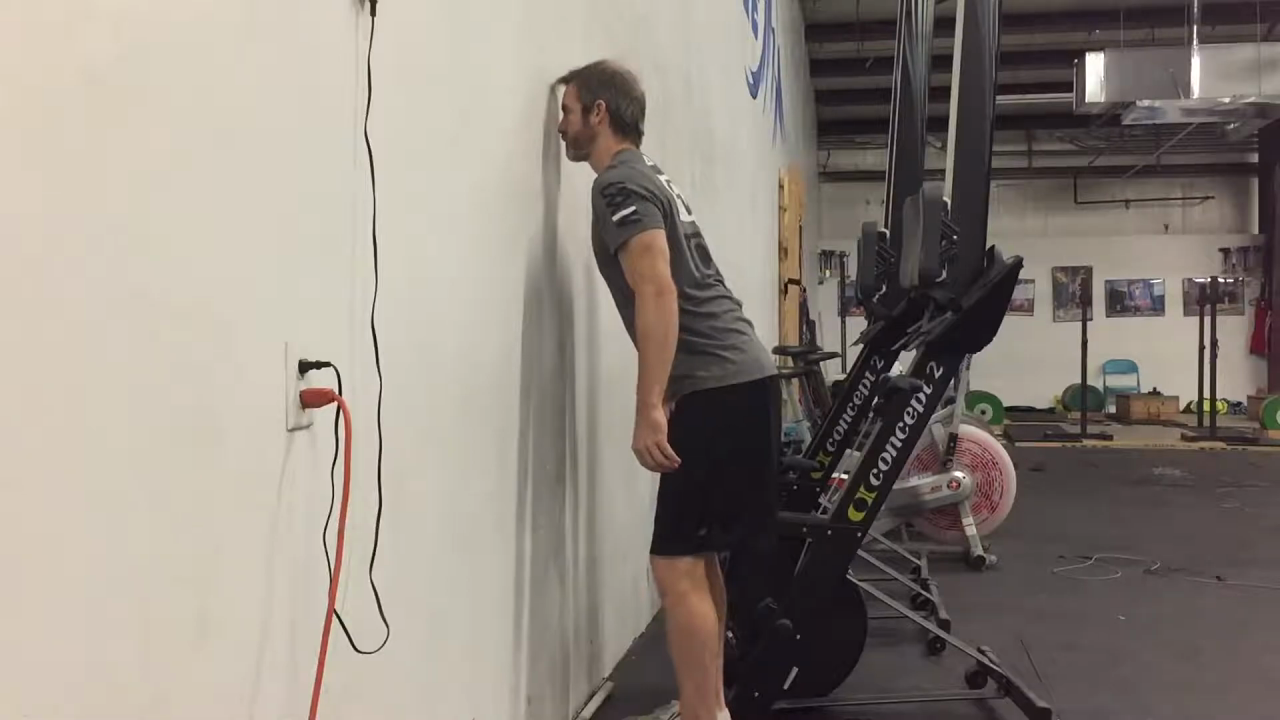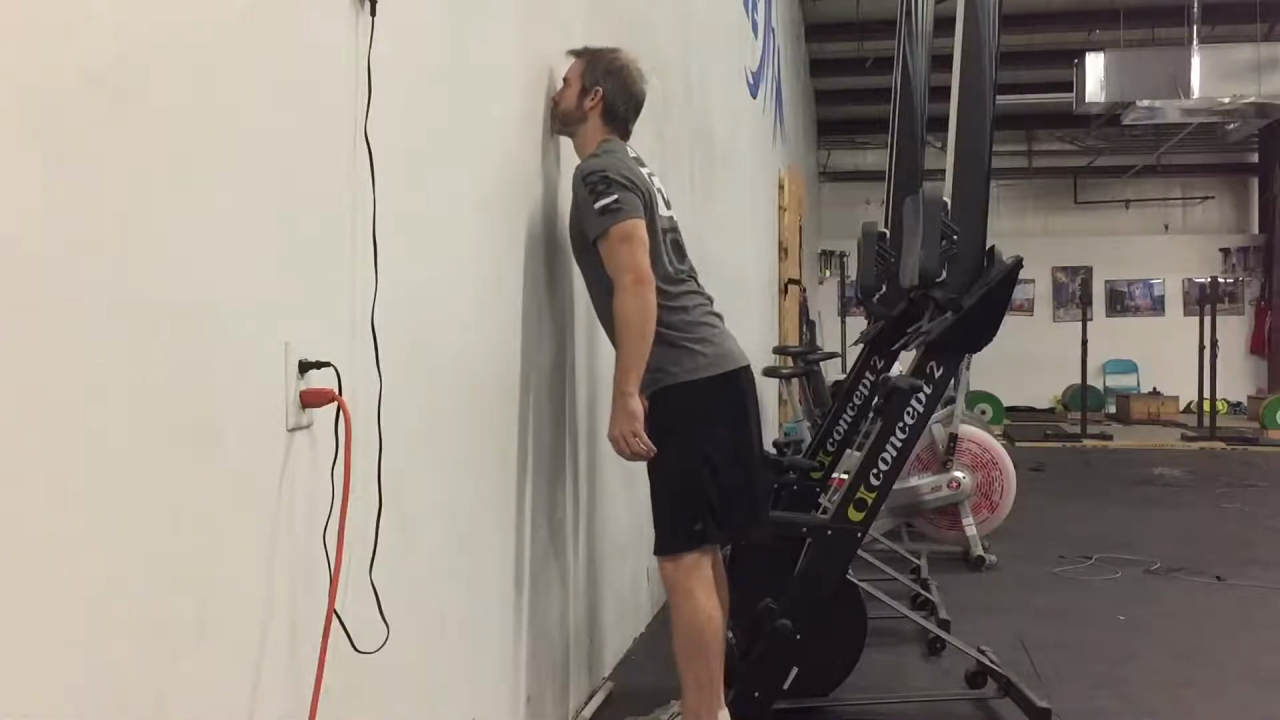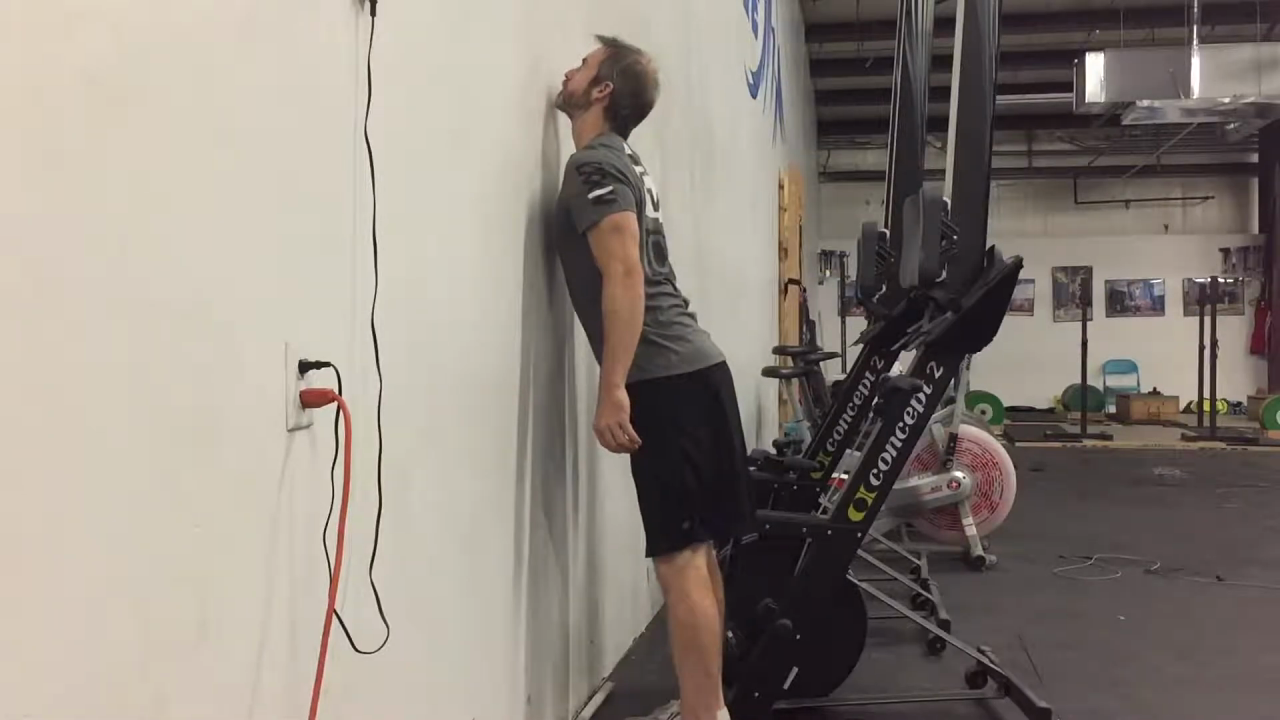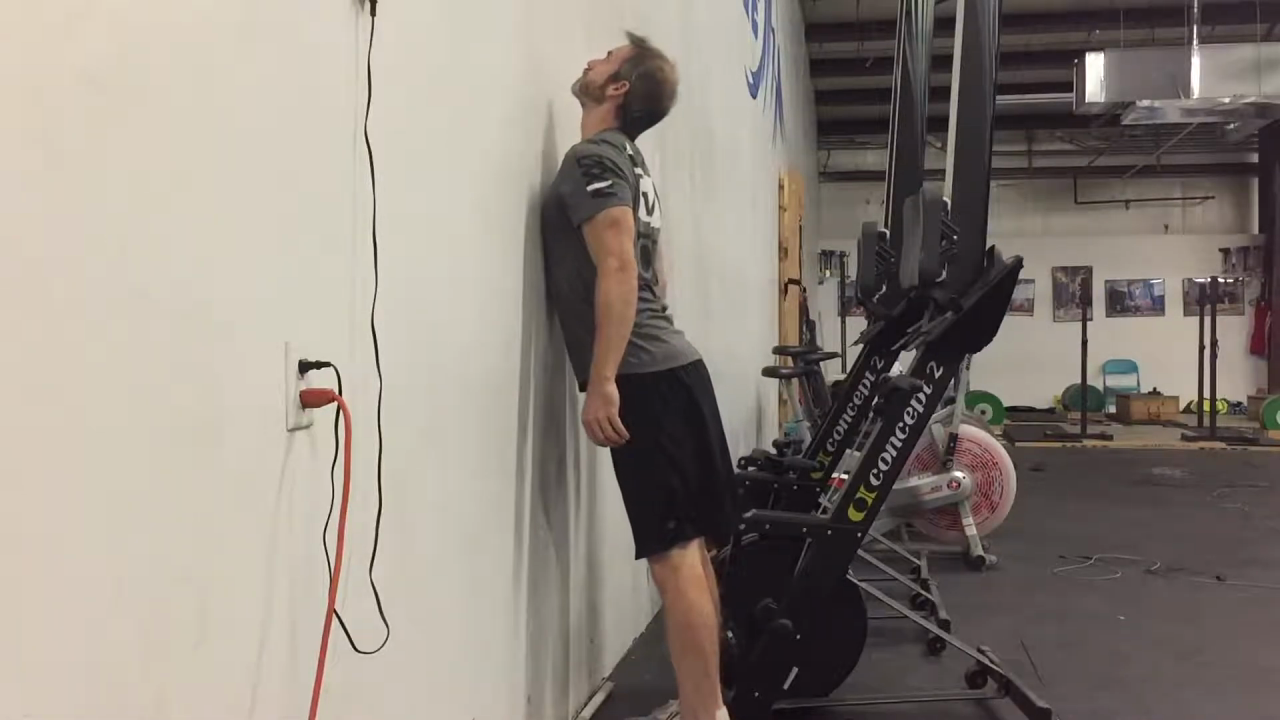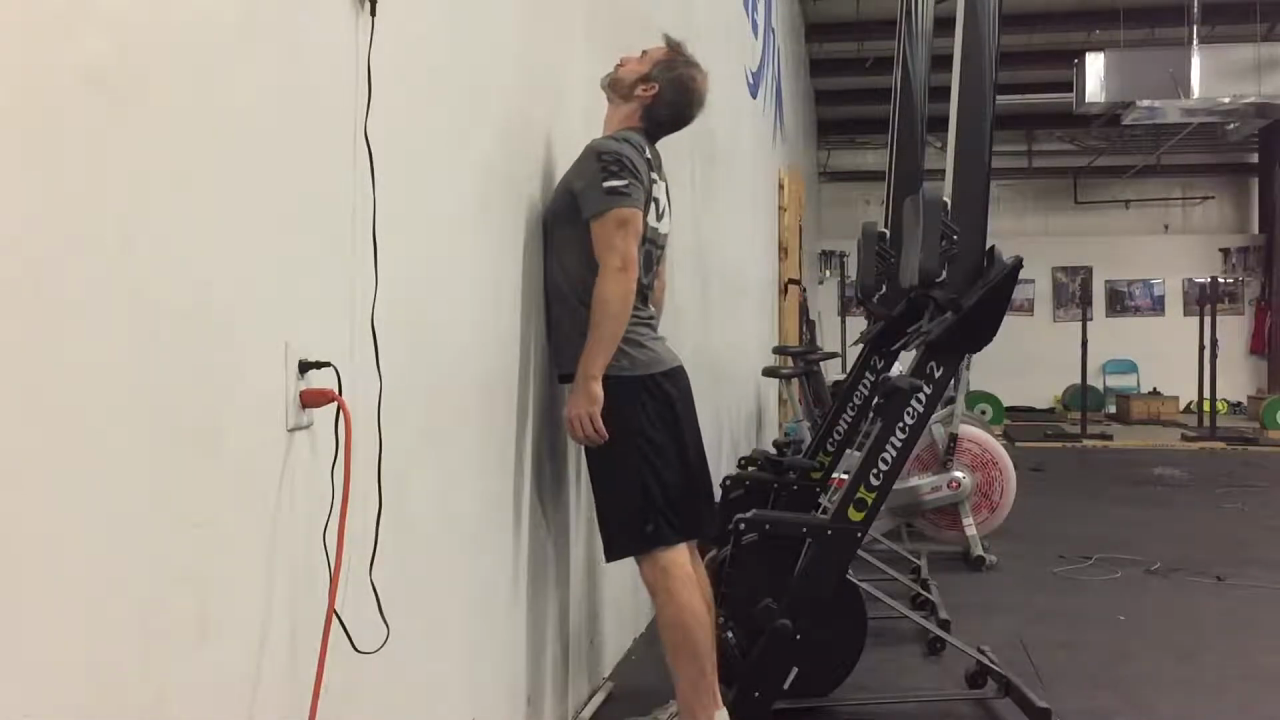
dt=0.7s
person 1, frame 1
left shoulder: (618, 185)
right shoulder: (645, 176)
left elbow: (657, 294)
left wrist: (648, 409)
right wrist: (667, 399)
left hip: (719, 389)
right hip: (738, 378)
left knee: (677, 565)
right knee: (697, 556)
person 1, frame 2
left shoulder: (601, 173)
right shoulder: (627, 168)
left elbow: (637, 283)
left wrist: (625, 398)
right wrist: (643, 390)
left hip: (691, 383)
right hip: (713, 370)
left knee: (684, 560)
right knee: (701, 552)
person 1, frame 3
left shoulder: (592, 165)
right shoulder: (621, 162)
left elbow: (624, 276)
left wrist: (612, 389)
right wrist: (624, 382)
left hip: (667, 379)
right hip: (692, 368)
left knee: (679, 556)
right knee: (696, 549)
person 1, frame 4
left shoulder: (593, 158)
right shoulder: (626, 161)
left elbow: (618, 269)
left wrist: (603, 381)
left hip: (645, 378)
right hip: (671, 367)
left knee: (673, 553)
right knee: (689, 546)
person 1, frame 5
left shoulder: (610, 155)
right shoulder: (643, 162)
left elbow: (617, 269)
left wrist: (588, 378)
left hip: (624, 382)
right hip: (654, 372)
left knee: (660, 552)
right knee: (678, 547)
